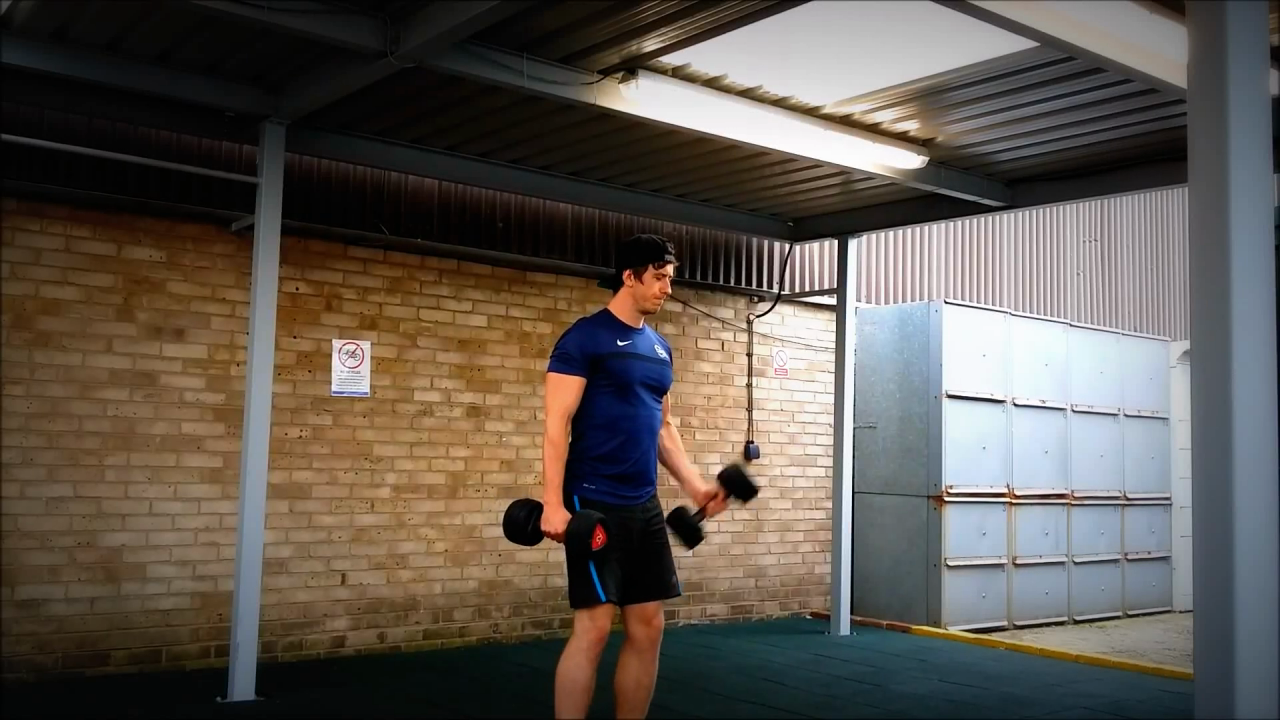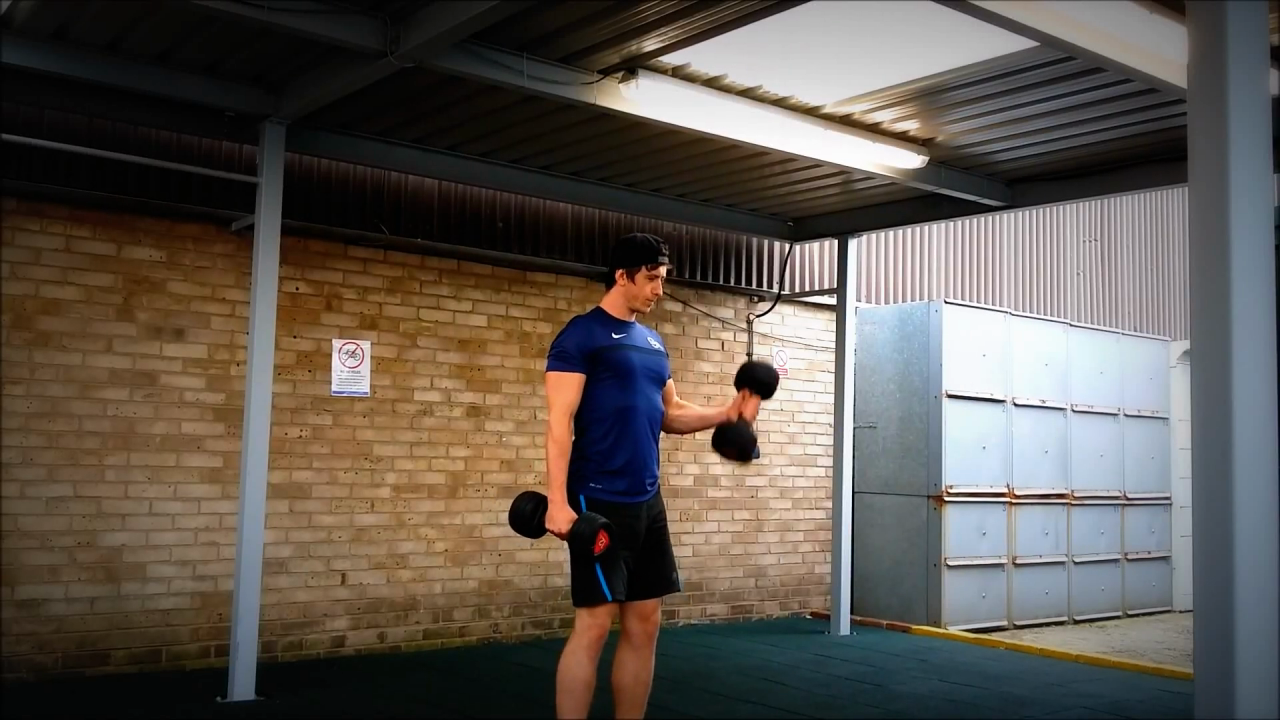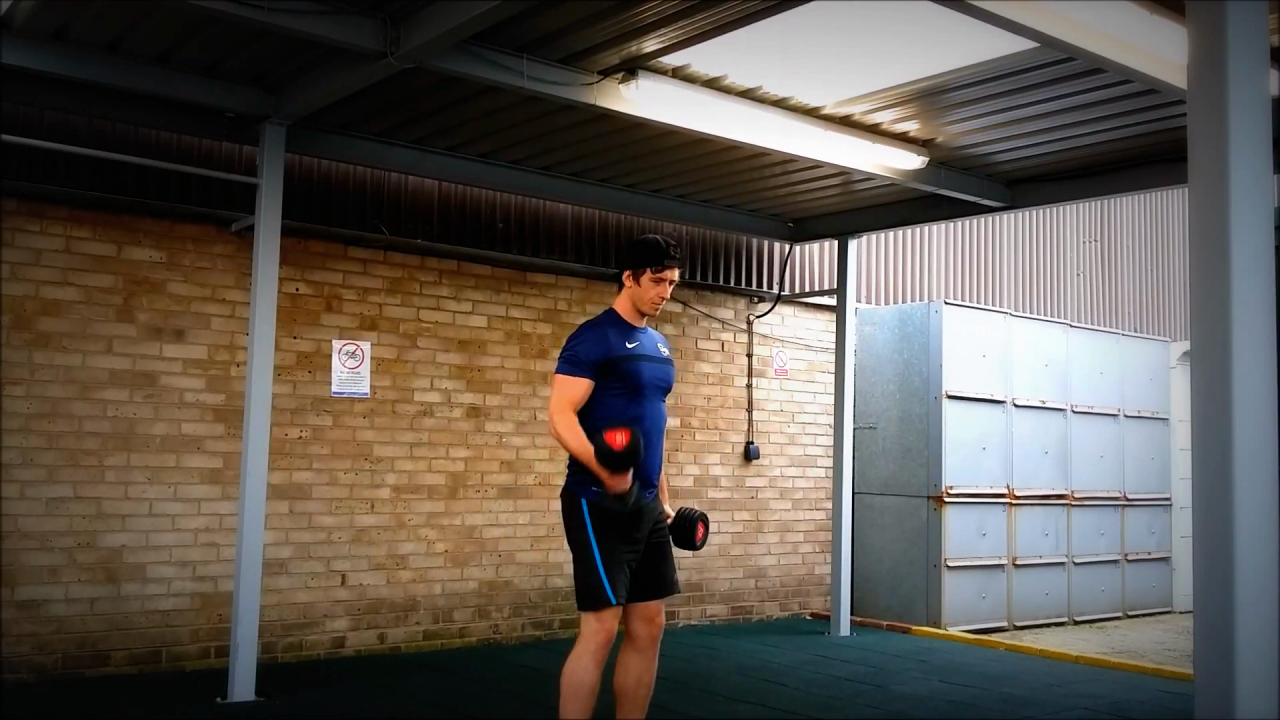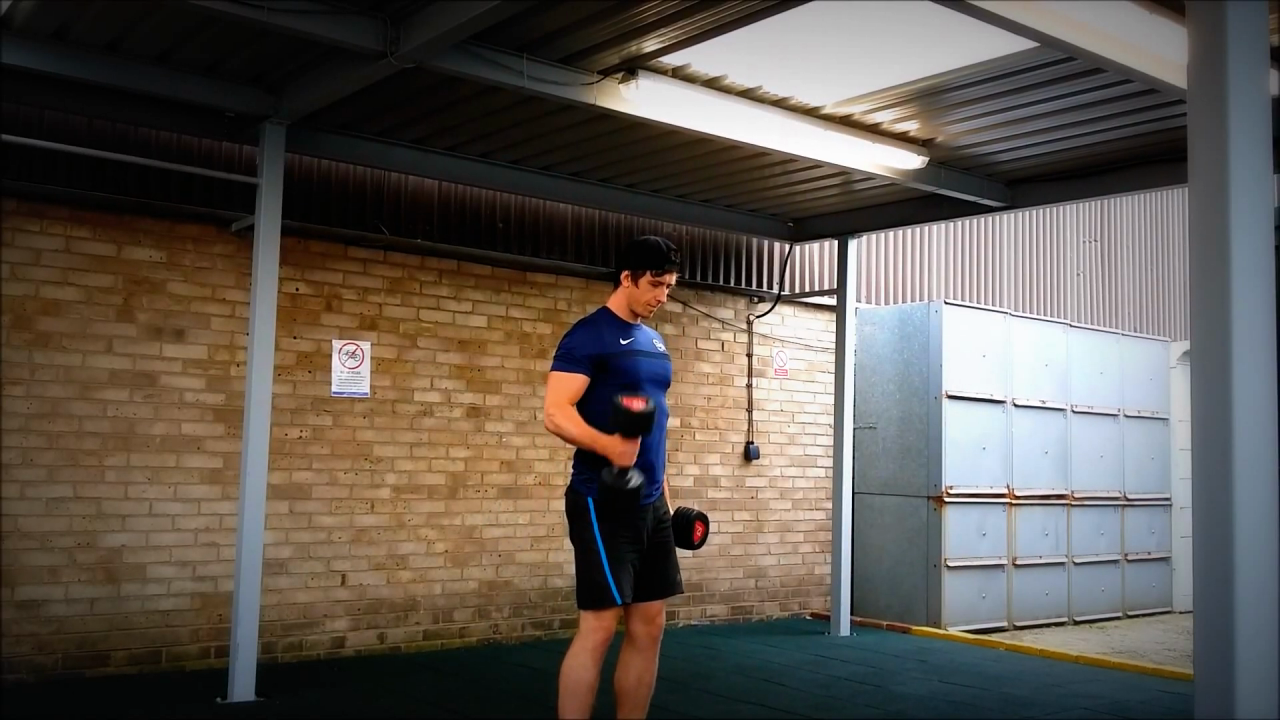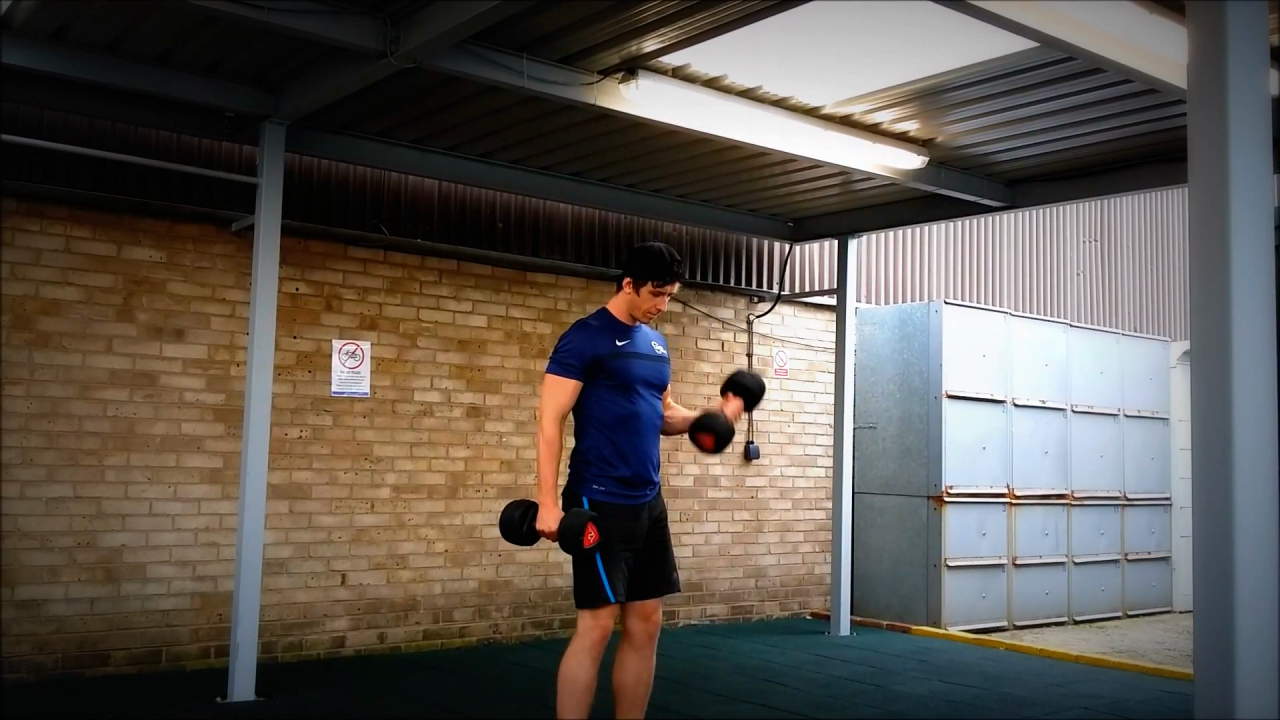
dt=1s
person 1, frame 1
left shoulder: (657, 347)
right shoulder: (585, 338)
right elbow: (557, 424)
left wrist: (694, 484)
right wrist: (553, 503)
left hip: (644, 505)
right hip: (594, 501)
left knee: (647, 629)
right knee: (593, 627)
person 1, frame 2
left shoulder: (652, 342)
right shoulder: (581, 335)
left elbow: (671, 416)
right elbow: (560, 422)
left wrist: (726, 412)
right wrist: (558, 501)
left hip: (647, 499)
right hip: (598, 500)
left knee: (644, 624)
right knee: (594, 624)
person 1, frame 3
left shoulder: (659, 345)
right shoulder: (594, 338)
right elbow: (561, 415)
left wrist: (663, 498)
right wrist: (602, 466)
left hip: (644, 505)
right hip: (598, 502)
left knee: (648, 627)
right knee: (601, 629)
person 1, frame 4
left shoulder: (653, 341)
right shoulder: (590, 335)
right elbow: (555, 413)
left wrist: (665, 494)
right wrist: (609, 446)
left hip: (649, 503)
right hip: (603, 501)
left knee: (648, 627)
right knee: (599, 627)
person 1, frame 5
left shoulder: (655, 342)
right shoulder: (586, 337)
right elbow: (550, 420)
right wrist: (548, 501)
left hip: (648, 501)
right hip: (601, 502)
left knee: (645, 625)
right knee: (596, 626)
